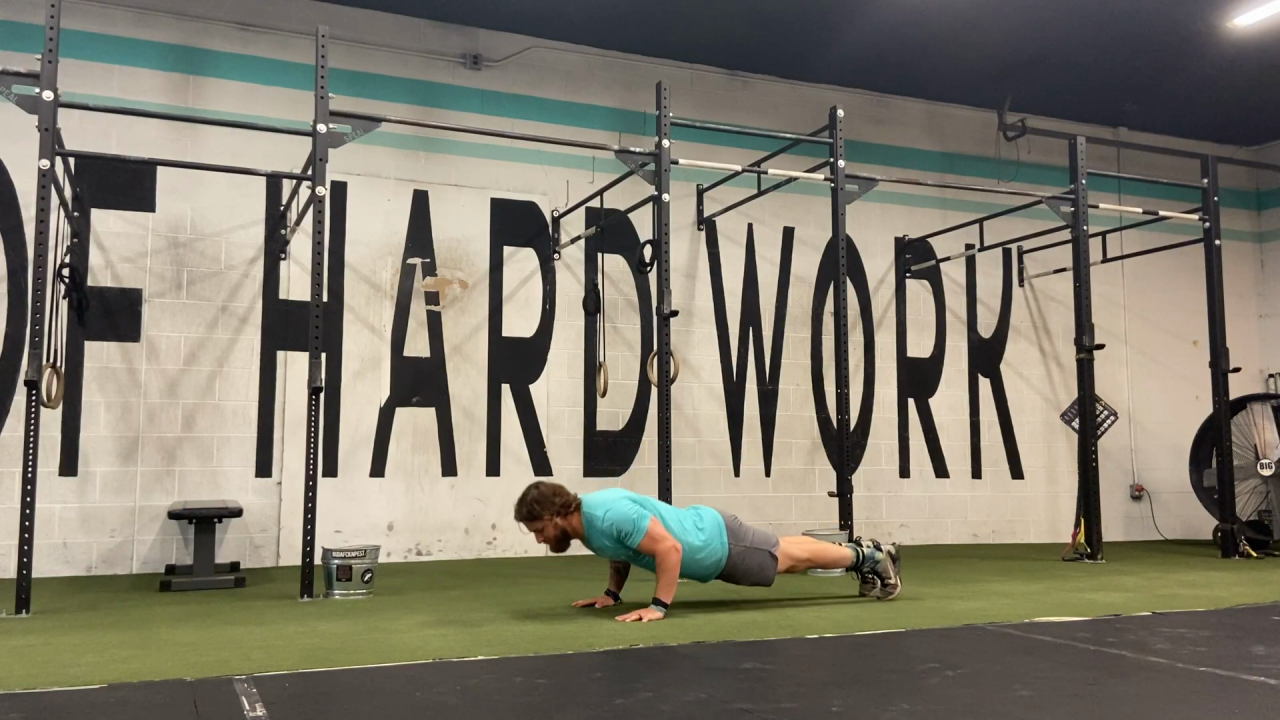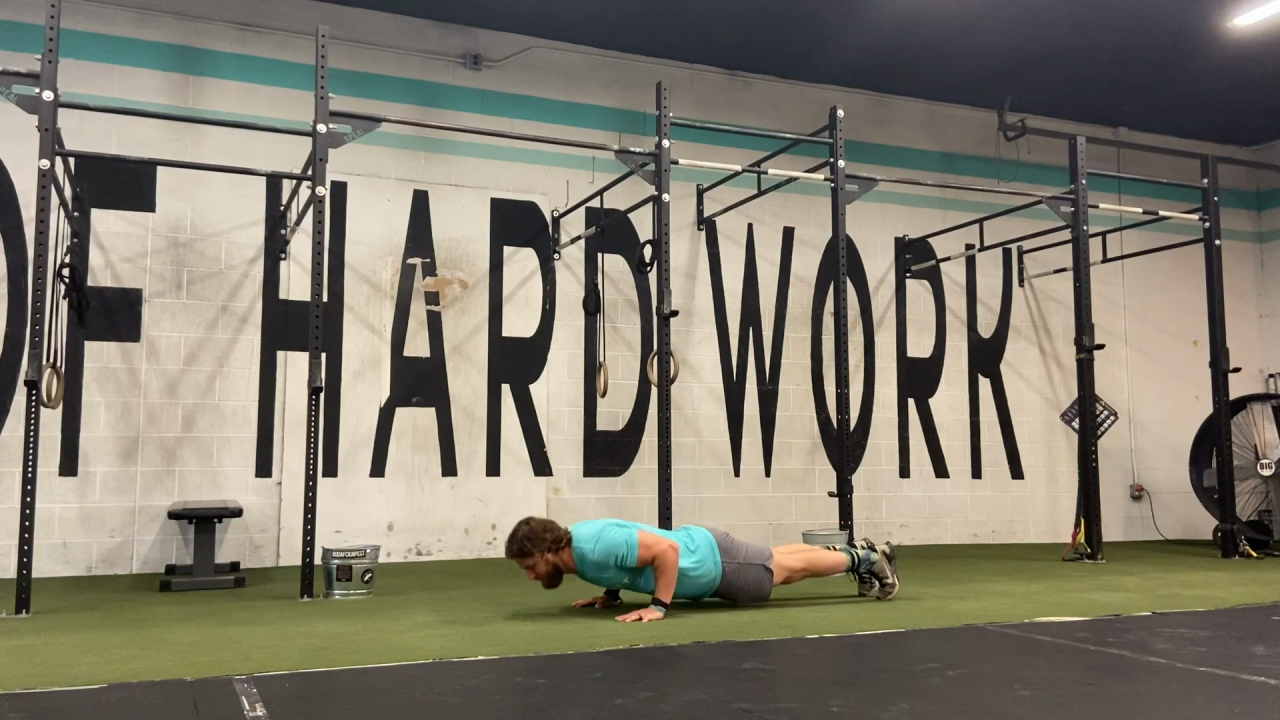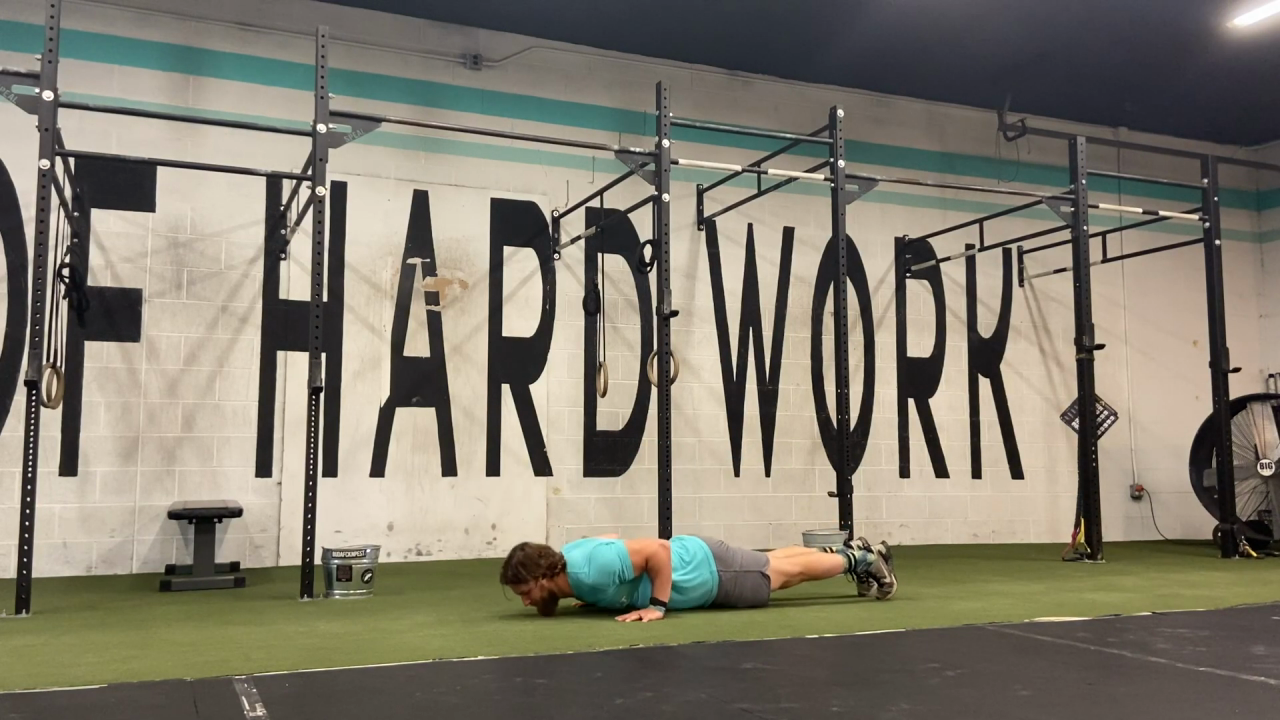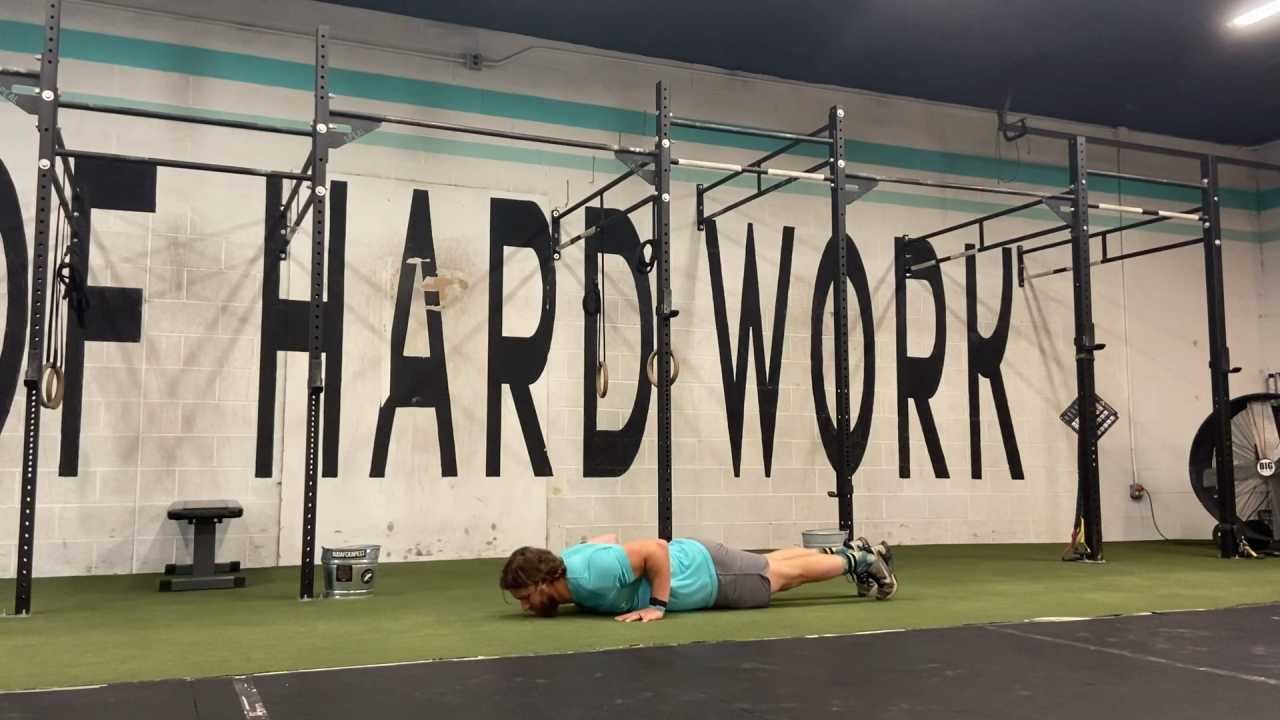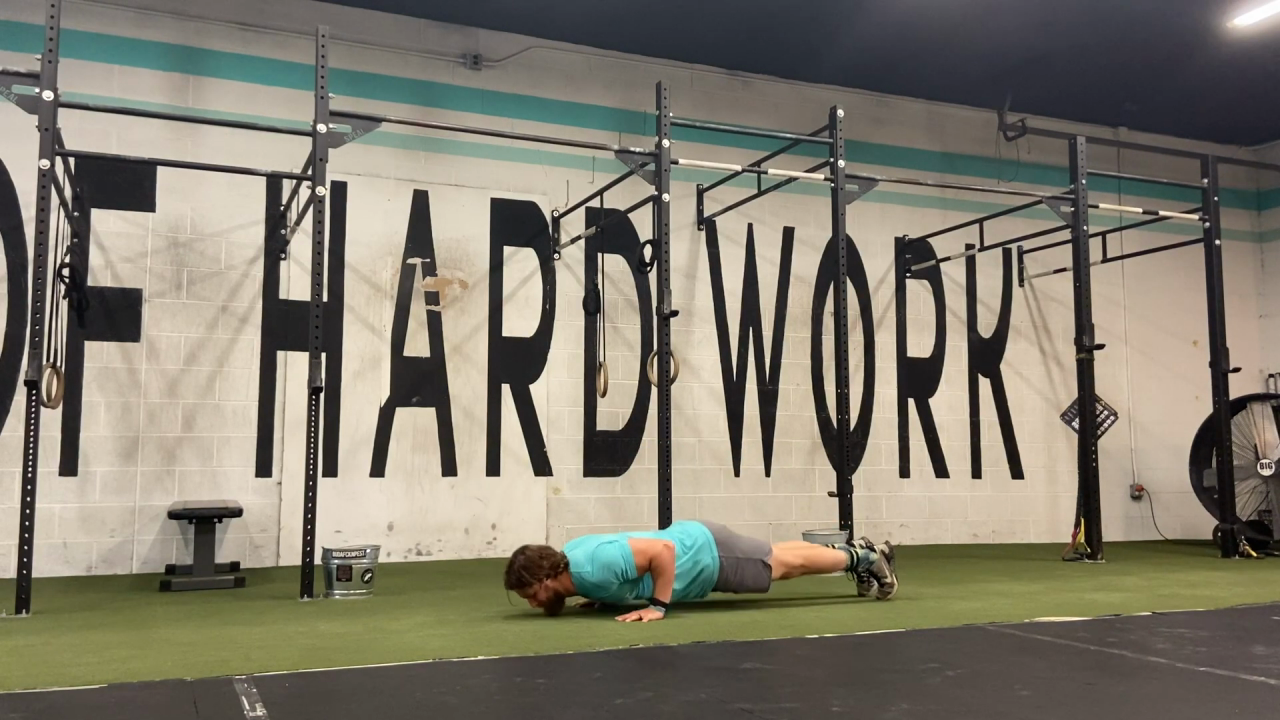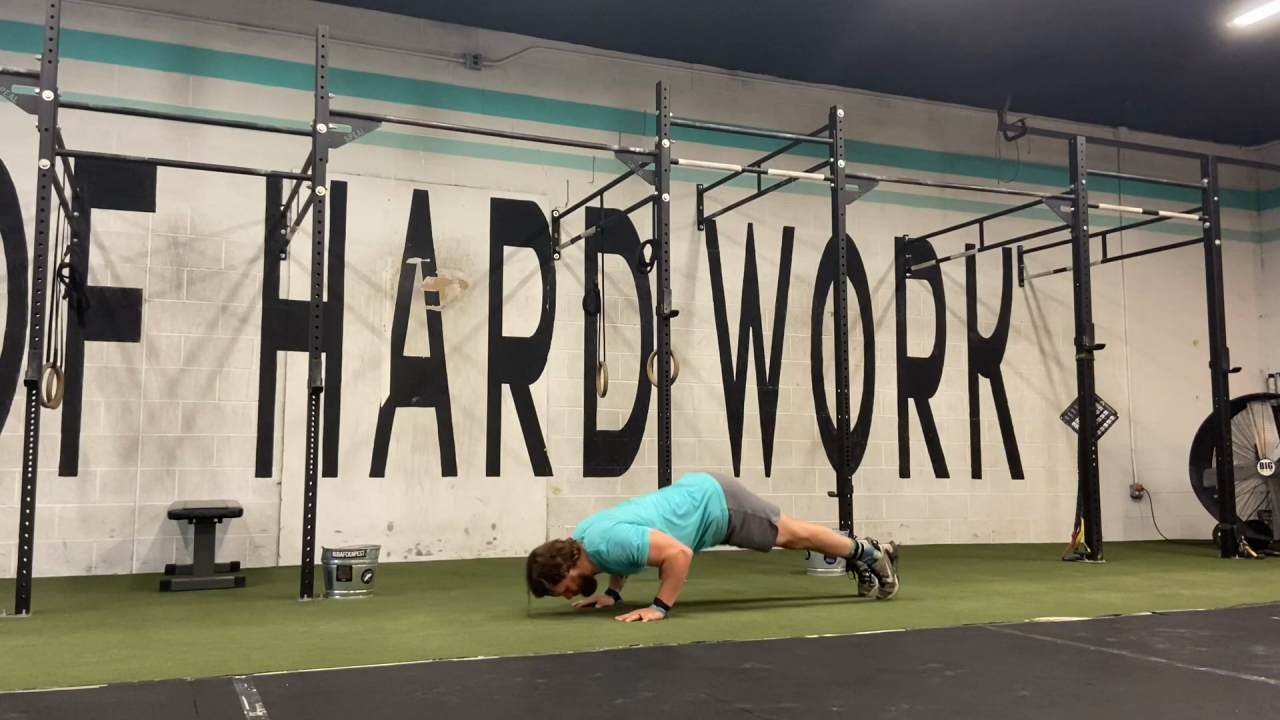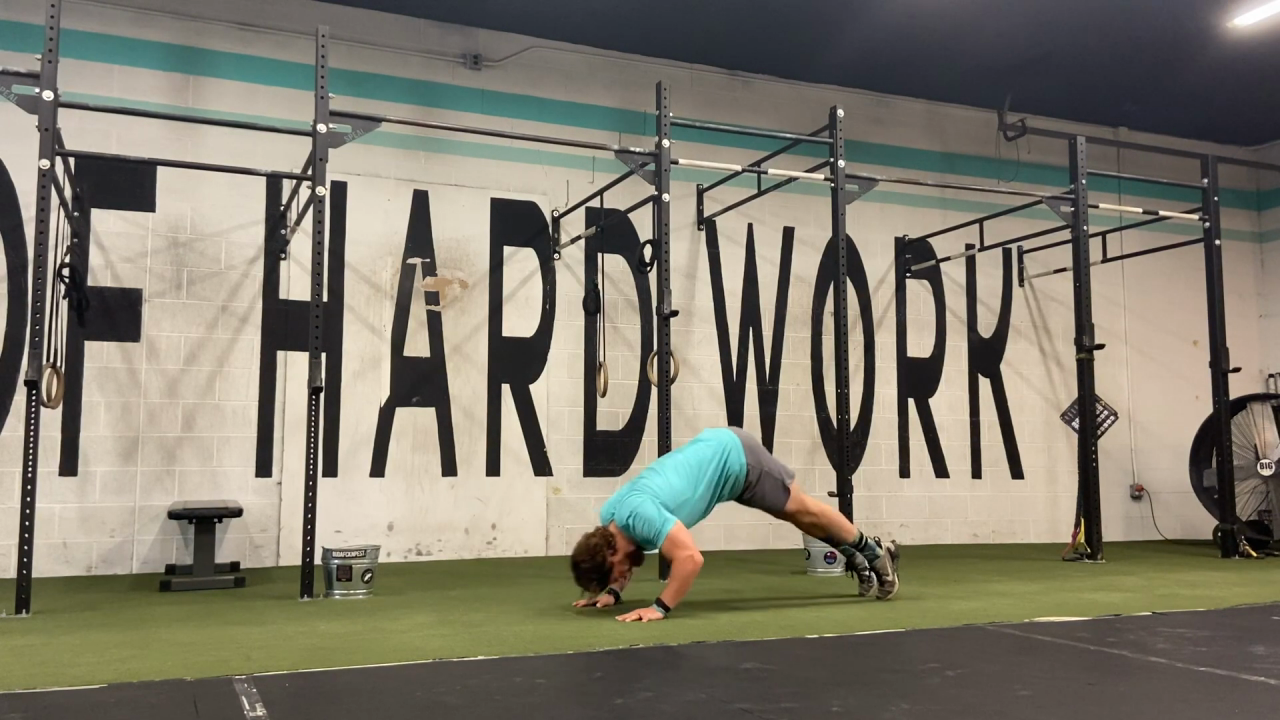
dt=0.3s
person 1, frame 1
left shoulder: (608, 515)
right shoulder: (586, 521)
left elbow: (669, 550)
right elbow: (621, 548)
left wrist: (658, 606)
right wrist: (611, 593)
left hip: (718, 544)
right hip: (703, 537)
left knee: (794, 558)
right knee: (787, 554)
left ankle: (872, 557)
right ankle: (861, 551)
person 1, frame 2
left shoulder: (594, 550)
right shoulder: (574, 540)
left elbow: (667, 550)
left wrist: (659, 606)
right wrist: (610, 592)
left hip: (711, 563)
right hip: (696, 550)
left knee: (789, 568)
right knee: (779, 560)
left ankle: (865, 557)
right ankle: (852, 550)
person 1, frame 3
left shoulder: (590, 572)
right shoulder: (567, 557)
left elbow: (658, 549)
right elbow: (611, 538)
left wrist: (658, 605)
right wrist: (604, 596)
left hip: (709, 572)
right hip: (692, 557)
left knee: (787, 572)
right knee: (776, 564)
left ankle: (864, 558)
right ankle: (851, 551)
person 1, frame 4
left shoulder: (589, 579)
right shoulder: (567, 561)
left elbow: (656, 548)
right elbow: (607, 537)
left wrist: (657, 605)
right wrist: (603, 599)
left hip: (707, 575)
right hip: (690, 560)
left knee: (787, 574)
right knee: (777, 565)
left ankle: (864, 559)
right ankle: (850, 552)
person 1, frame 5
left shoulder: (593, 570)
right shoulder: (568, 554)
left elbow: (663, 550)
left wrist: (659, 605)
right wrist: (606, 595)
left hip: (706, 554)
right hip: (691, 542)
left knee: (789, 563)
right knee: (780, 557)
left ankle: (865, 557)
right ankle: (851, 550)
person 1, frame 6
left shoulder: (607, 542)
right shoulder: (581, 539)
left elbow: (680, 554)
left wrist: (660, 606)
right wrist: (611, 594)
left hip: (717, 504)
right hip: (700, 498)
left knee: (793, 535)
right knee: (787, 536)
left ankle: (872, 554)
right ankle: (860, 554)
person 1, frame 7
left shoulder: (636, 515)
right shoulder: (610, 516)
left elbow: (690, 558)
left wrist: (660, 607)
right wrist: (612, 591)
left hip: (733, 456)
right hip: (714, 450)
left knee: (802, 510)
right knee: (794, 514)
left ankle: (874, 553)
right ankle: (856, 560)
